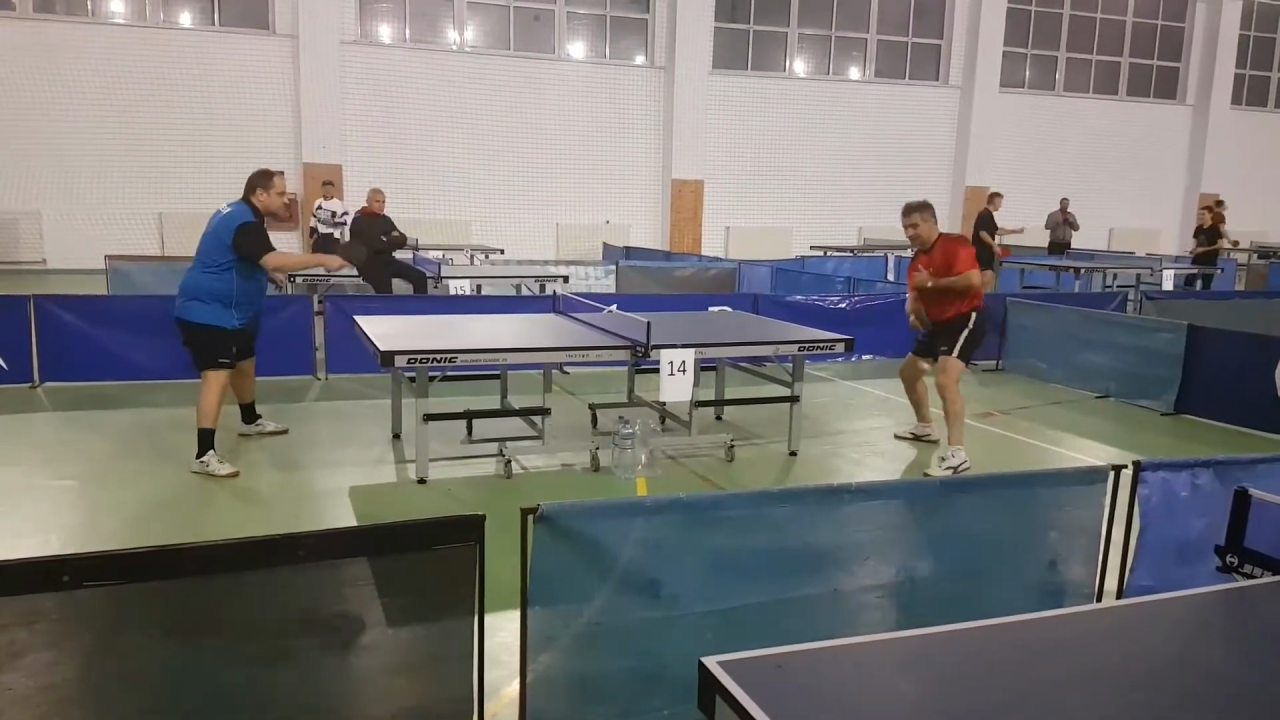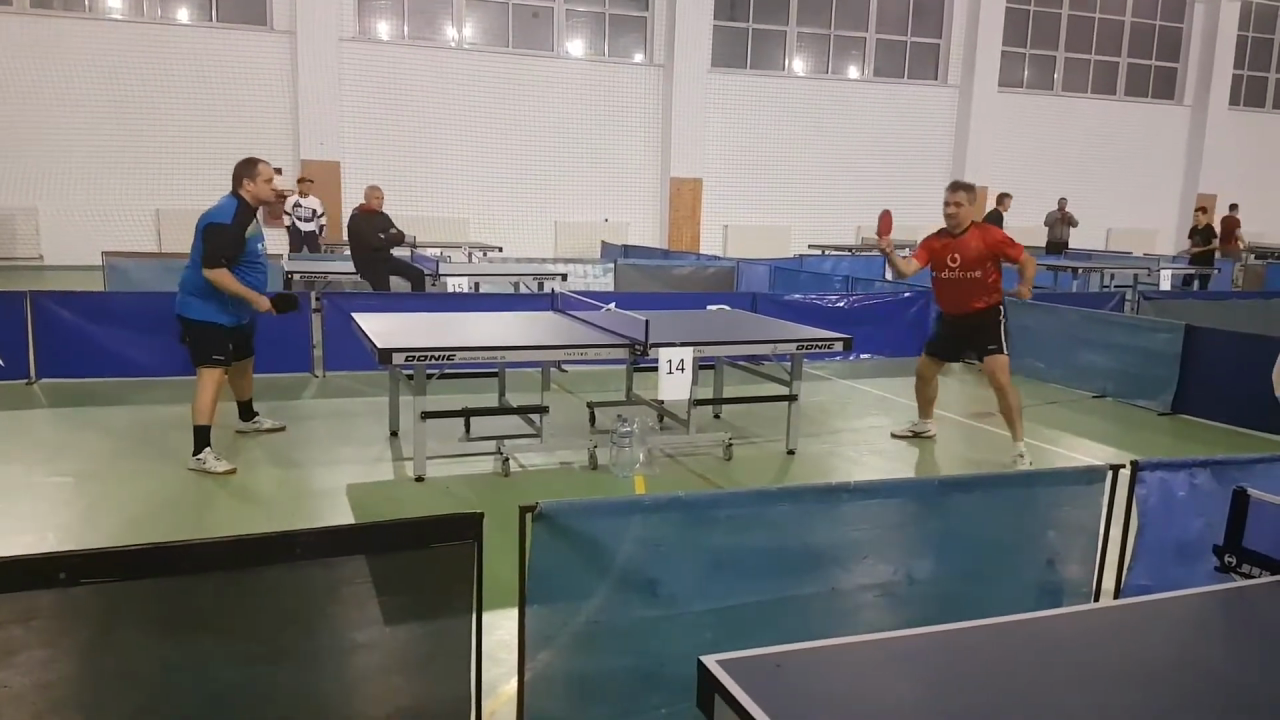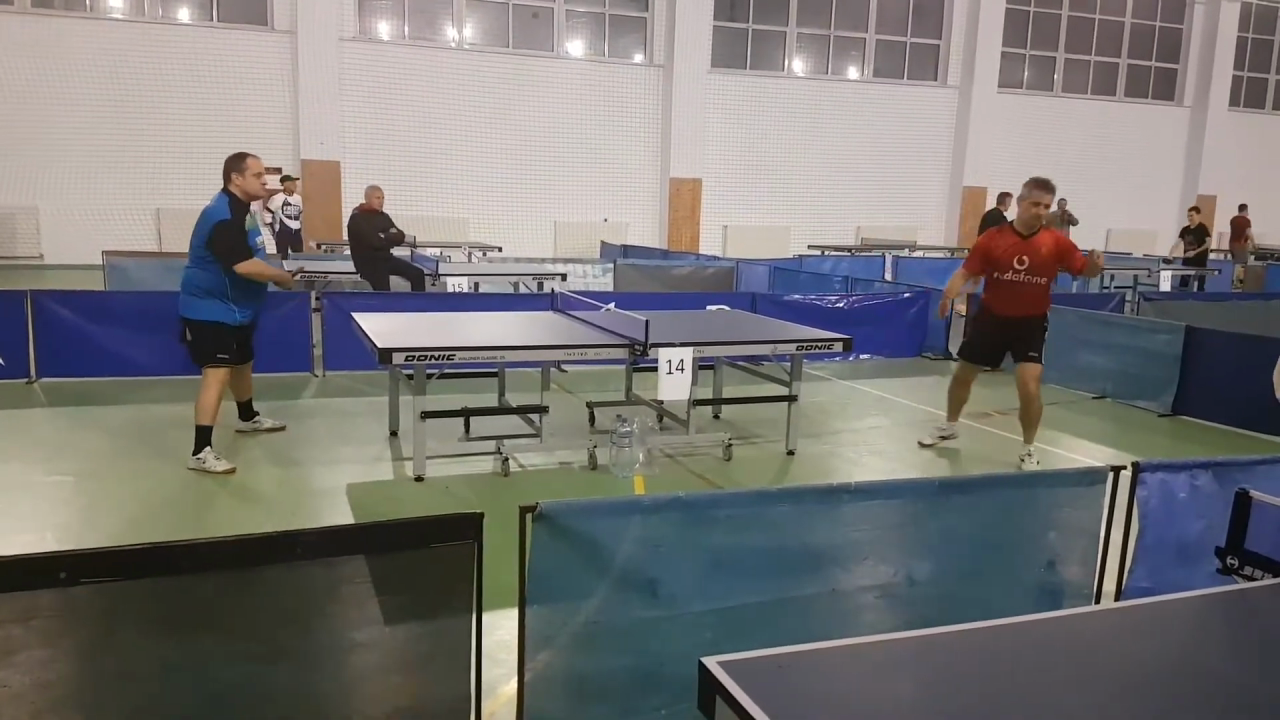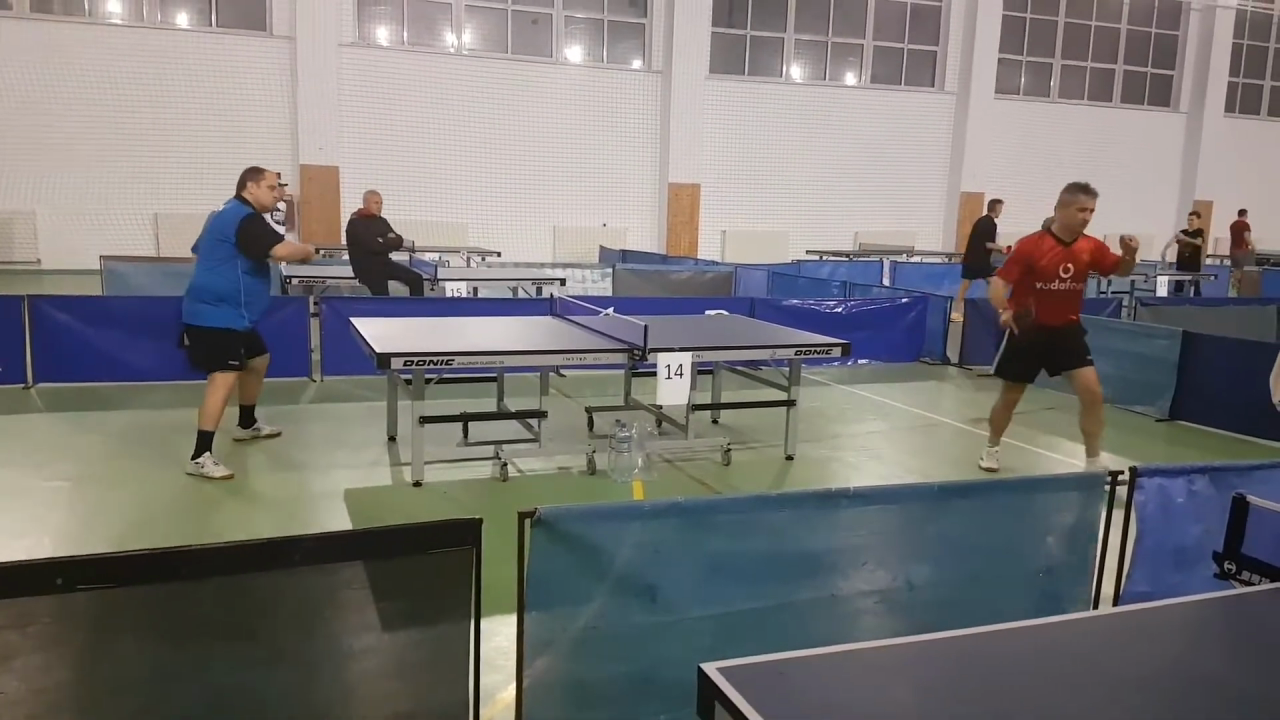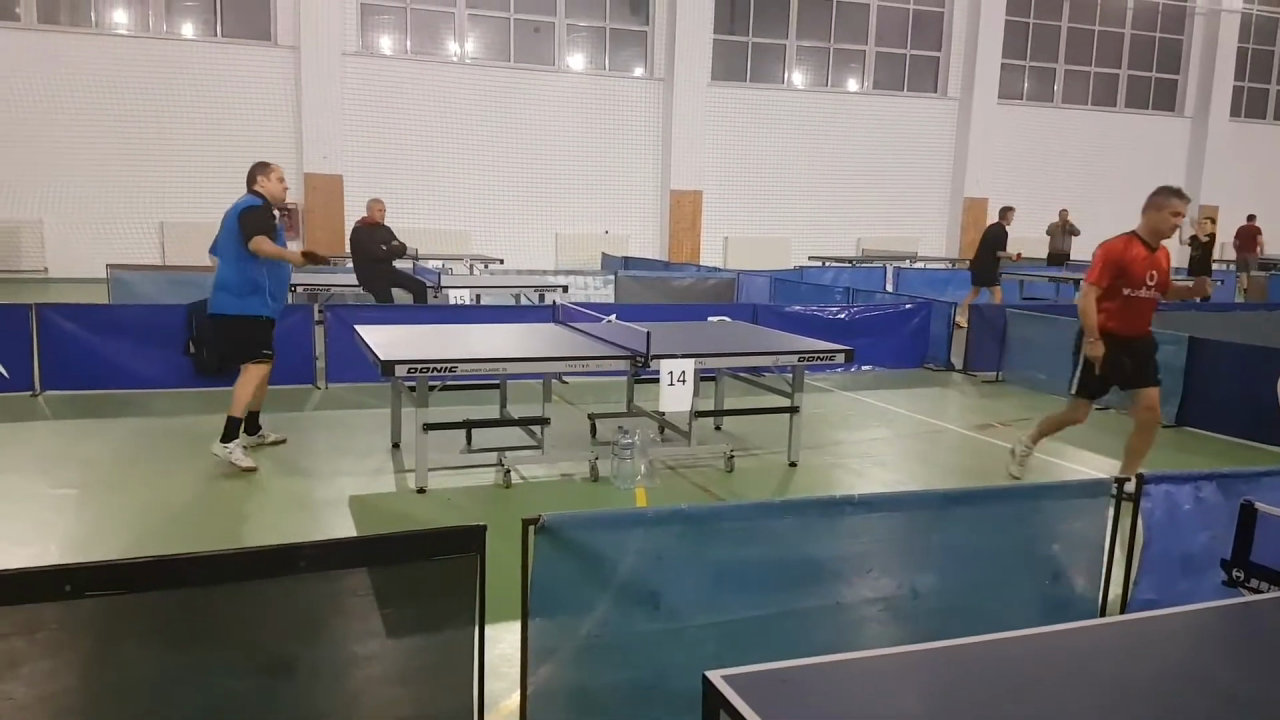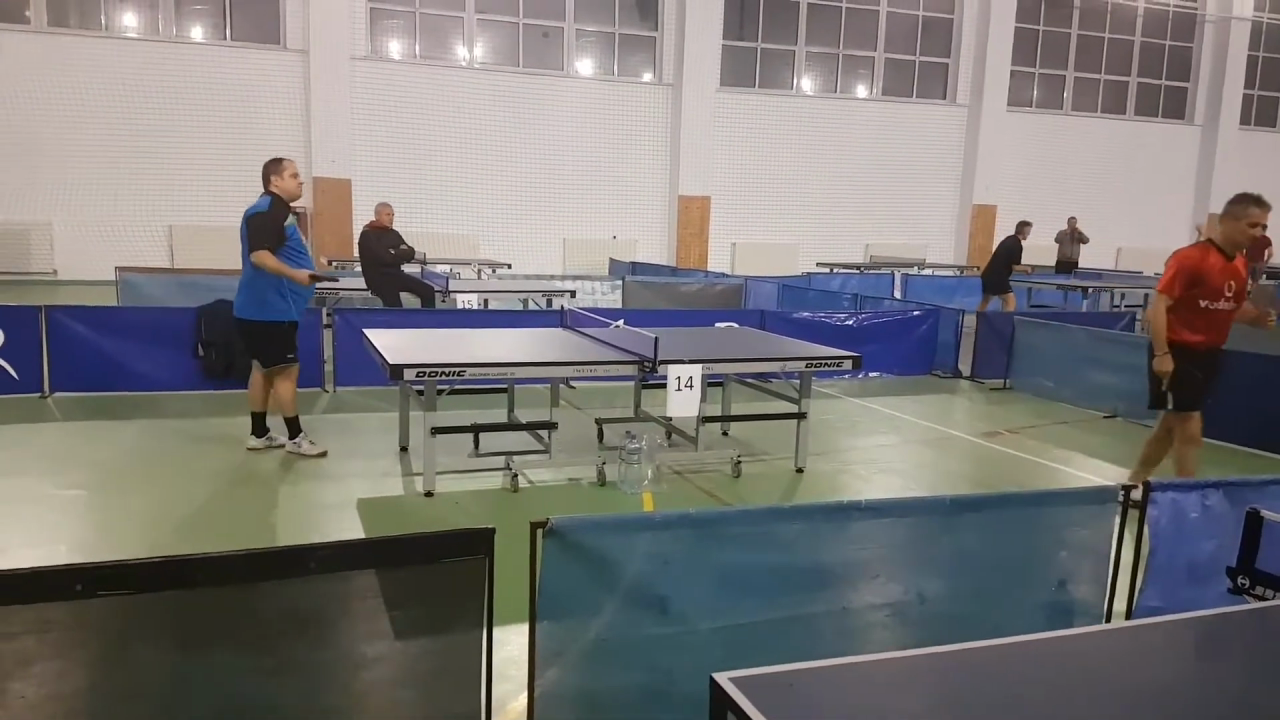
dt=0.3s
person 1, frame 1
left shoulder: (237, 213)
right shoulder: (245, 223)
right elbow: (272, 259)
left wrist: (267, 274)
right wrist: (322, 260)
left hip: (221, 311)
right hip: (207, 312)
left knee: (245, 363)
right knee: (217, 376)
left ankle: (250, 420)
right ankle: (204, 455)
person 1, frame 2
left shoulder: (245, 212)
right shoulder: (224, 220)
right elbow: (213, 271)
left wrist: (253, 299)
right wrist: (254, 298)
left hip: (233, 310)
right hip: (208, 310)
left knee: (242, 362)
right knee: (213, 373)
left ankle: (248, 418)
right ankle: (200, 452)
person 1, frame 3
left shoulder: (238, 208)
right shoulder: (223, 216)
right elbow: (244, 265)
left wrist: (272, 275)
right wrist: (282, 276)
left hip: (234, 308)
right hip: (211, 309)
left knee: (242, 364)
right knee: (218, 373)
left ankle: (248, 417)
right ankle: (201, 451)
person 1, frame 4
left shoulder: (227, 215)
right shoulder: (246, 218)
left elbow: (201, 254)
right elbow: (281, 250)
right wrist: (308, 251)
left hip: (229, 312)
right hip: (216, 315)
left knee: (257, 360)
right knee: (225, 378)
left ankle: (247, 424)
right ankle: (200, 456)
person 1, frame 5
left shoulder: (243, 210)
right shoulder: (254, 207)
left elbow: (217, 256)
right elbow: (257, 243)
right wrist: (289, 255)
left hip: (240, 305)
right hip: (245, 307)
left knee: (260, 366)
right knee: (256, 368)
left ankle: (251, 431)
right ankle: (228, 441)
person 1, frame 6
left shoulder: (277, 211)
right shoulder: (264, 212)
right elbow: (258, 255)
left wrist: (301, 273)
right wrist: (293, 274)
left hip: (272, 308)
right hip: (269, 309)
left knee: (264, 369)
right knee: (285, 371)
left ankle: (259, 434)
right ankle: (295, 437)
person 2, frame 1
left shoulder: (955, 244)
right shoulder: (917, 260)
left elbow: (974, 279)
right elbow: (916, 295)
left wrist: (931, 283)
right wrist: (913, 312)
left hip: (965, 320)
right hip: (939, 323)
left knee: (945, 381)
right knee: (908, 371)
left ankle: (956, 454)
right ankle: (925, 427)
person 2, frame 2
left shoulder: (989, 236)
right shoulder: (933, 242)
left elbow: (1026, 260)
right elbow: (906, 269)
left wrist: (1025, 284)
right wrist: (889, 253)
left hip: (986, 317)
right hip: (950, 318)
left knee: (1000, 379)
right knee: (924, 371)
left ankle: (1019, 445)
right ankle: (924, 424)
person 2, frame 3
left shoulder: (1056, 241)
right shoulder: (992, 238)
left elbow: (1084, 268)
right elbow: (965, 273)
left wrist: (1095, 264)
right wrist: (948, 294)
left hip: (1031, 322)
right hip: (991, 318)
left knee: (1029, 388)
right knee: (963, 376)
left ankle: (1028, 448)
right ankle: (949, 427)
person 2, frame 4
left shoulder: (1093, 247)
right shoulder: (1030, 246)
left elbow: (1121, 269)
right elbow: (999, 282)
left wrist: (1128, 253)
right wrist: (1004, 310)
left hip: (1067, 329)
right hip: (1028, 330)
left knee: (1093, 392)
right knee: (1010, 396)
left ankle: (1094, 462)
right ankle: (992, 449)
person 2, frame 5
left shoulder: (1162, 255)
right shoulder: (1115, 249)
left elbow: (1165, 292)
right elbow: (1087, 295)
left wrist: (1193, 290)
right wrist: (1092, 339)
left hip: (1138, 342)
right hip: (1103, 340)
left knee: (1150, 411)
right knee: (1076, 413)
left ankle: (1126, 479)
right ankle: (1026, 445)
person 2, frame 6
left shoulder: (1241, 264)
right shoulder: (1190, 259)
right elbow: (1158, 305)
left wrist: (1260, 319)
right wrist: (1162, 354)
left hip: (1206, 354)
right hip: (1180, 354)
left knee: (1172, 429)
right knee: (1190, 431)
left ankle: (1133, 485)
